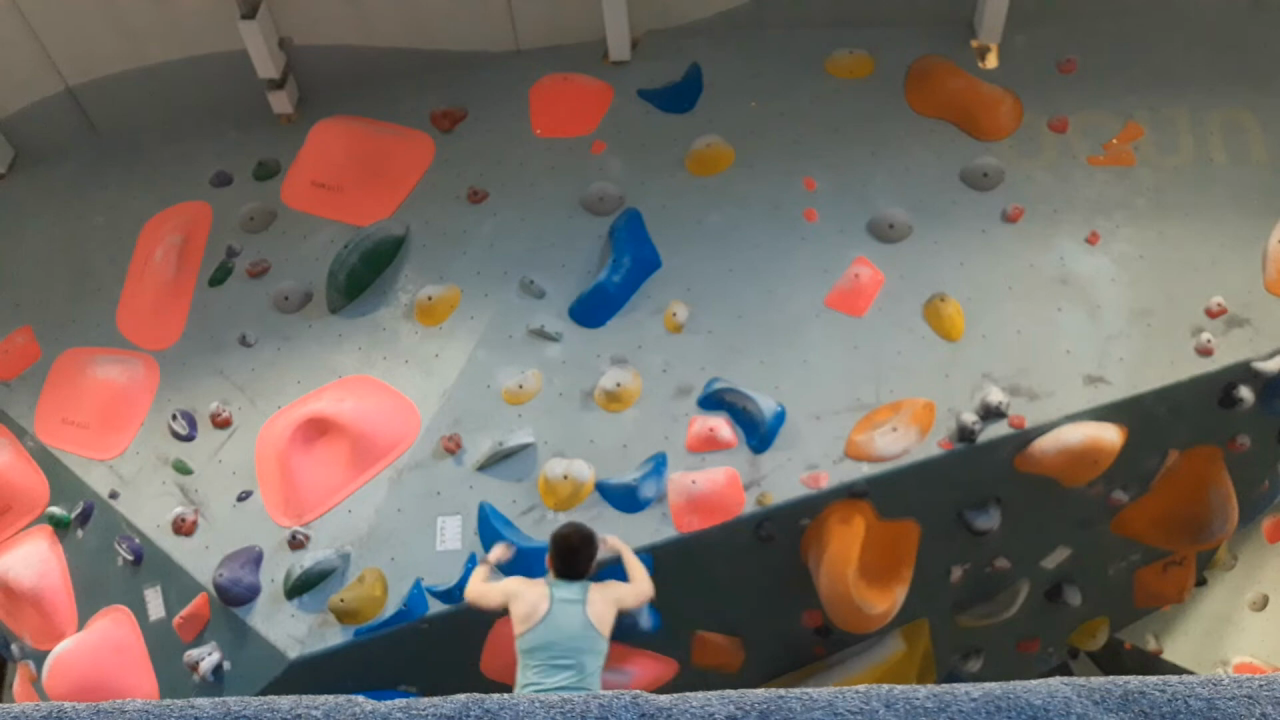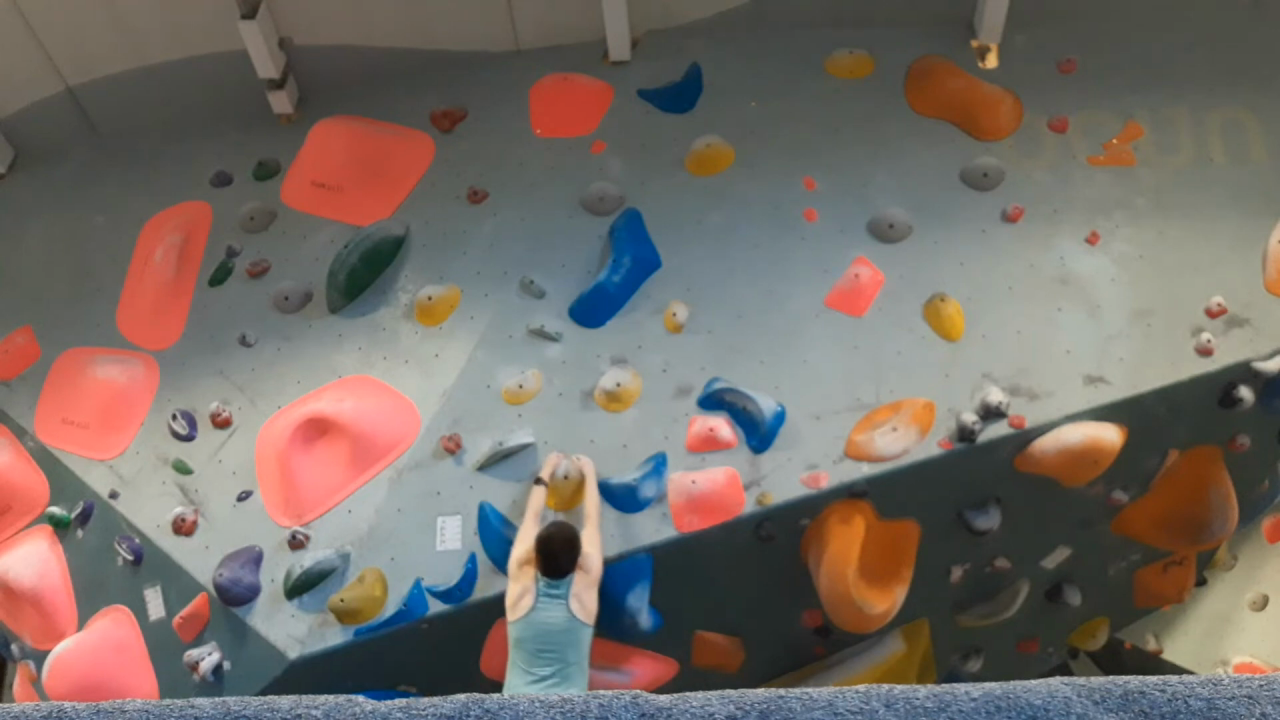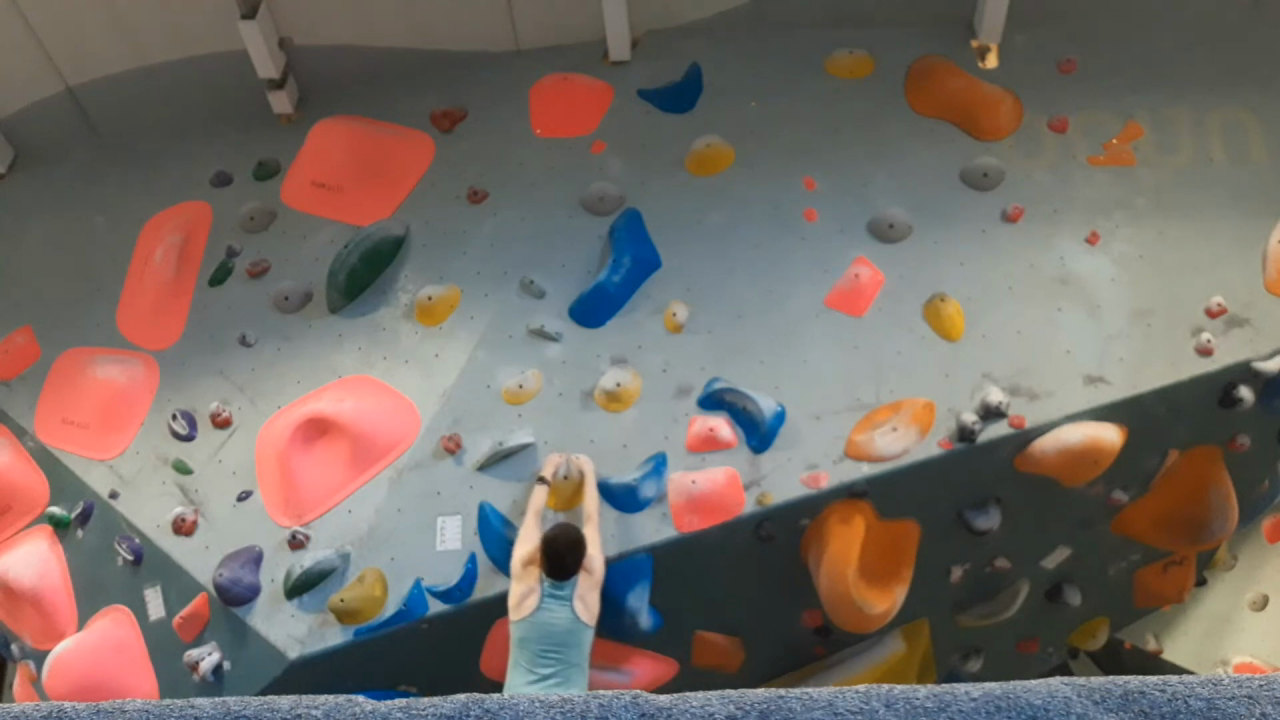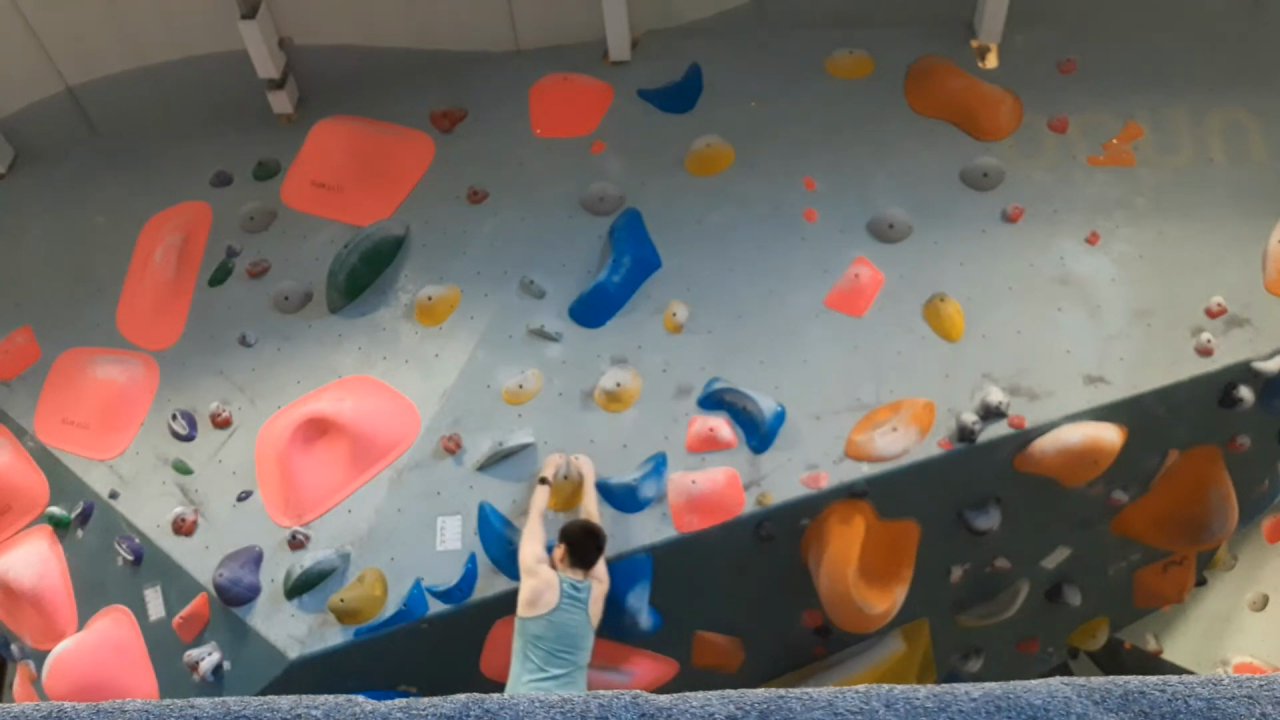
dt=1s
person 1, frame 1
left shoulder: (522, 593)
right shoulder: (607, 597)
left elbow: (472, 592)
right elbow: (645, 587)
left wrist: (489, 561)
right wrist: (622, 549)
person 1, frame 2
left shoulder: (521, 581)
right shoulder: (585, 585)
left elbow: (531, 518)
right elbow: (591, 521)
left wrist: (545, 474)
right wrist: (589, 473)
person 1, frame 3
left shoulder: (525, 583)
right shoulder: (588, 588)
left elbow: (532, 517)
right elbow: (591, 521)
left wrist: (546, 475)
right wrist: (588, 473)
person 1, frame 4
left shoulder: (538, 579)
right shoulder: (597, 590)
left elbow: (536, 517)
right elbow: (591, 525)
left wrist: (547, 475)
right wrist: (587, 477)
